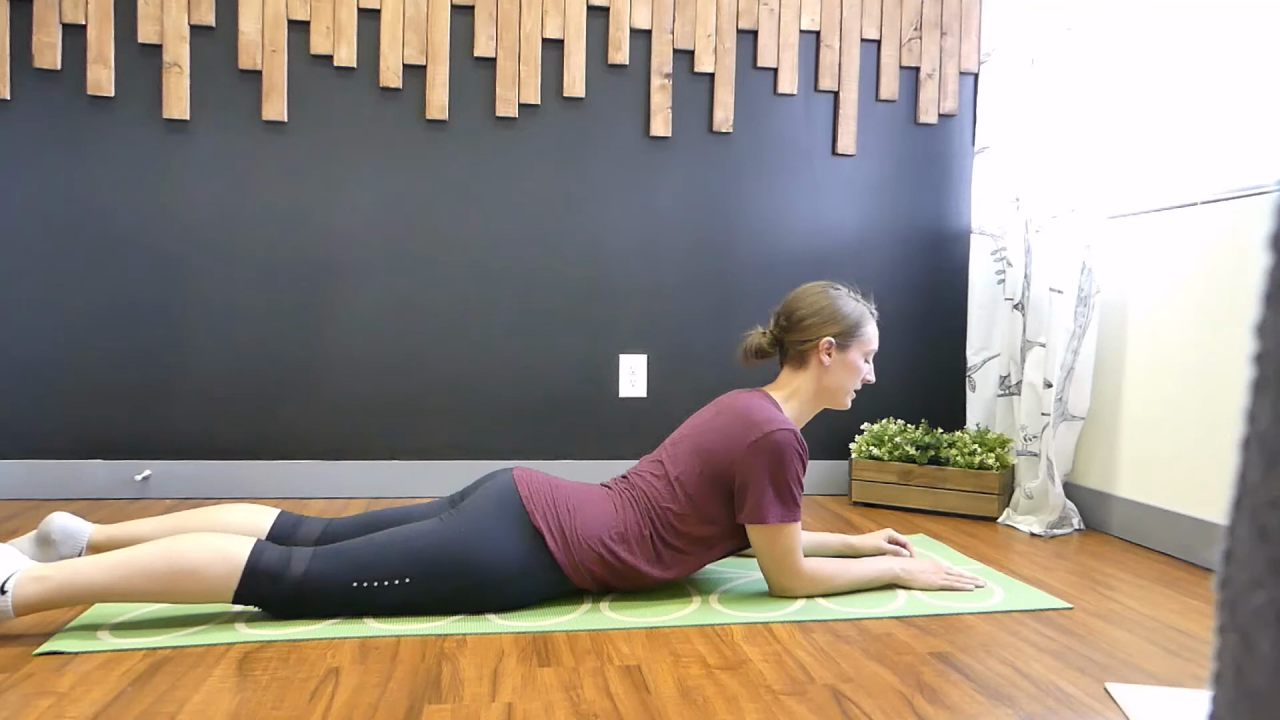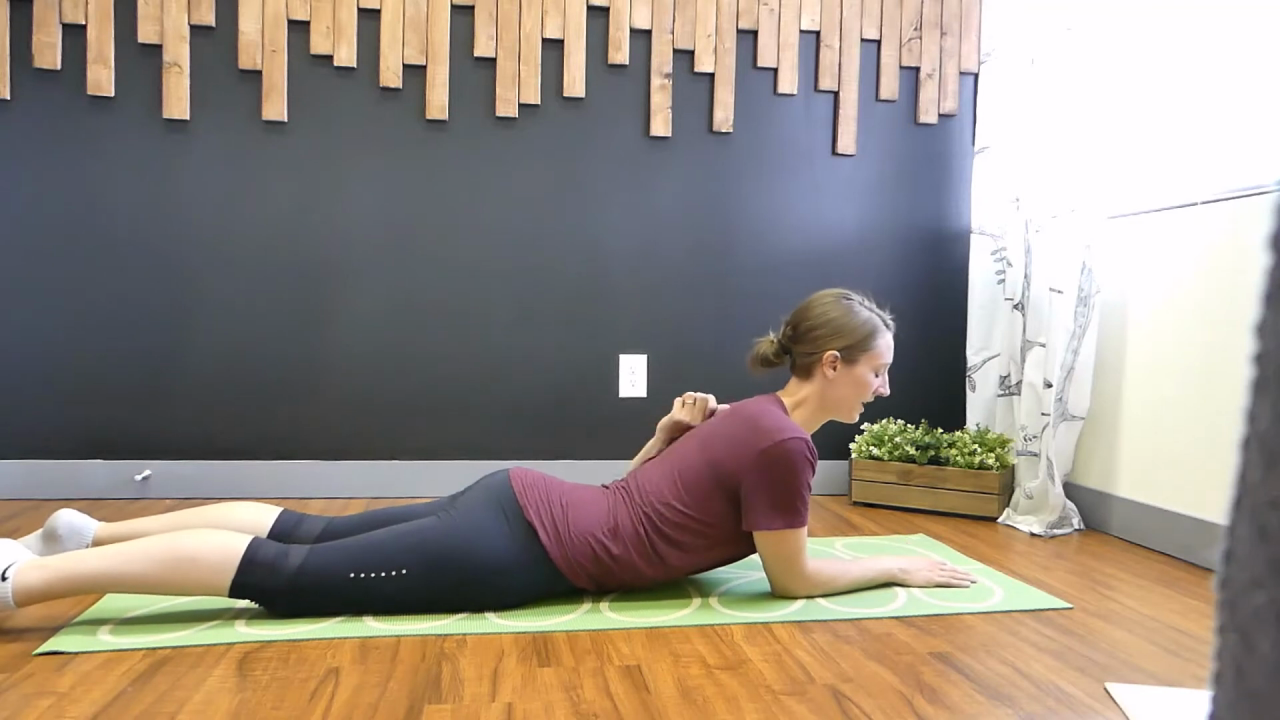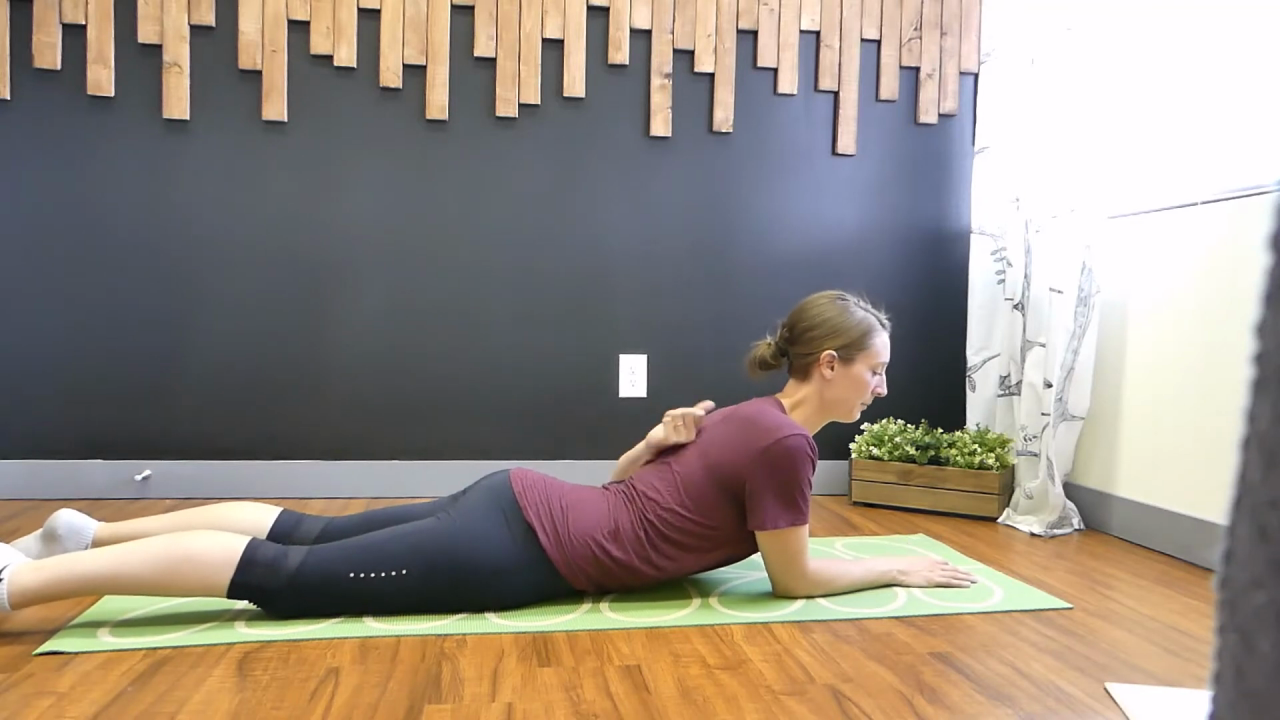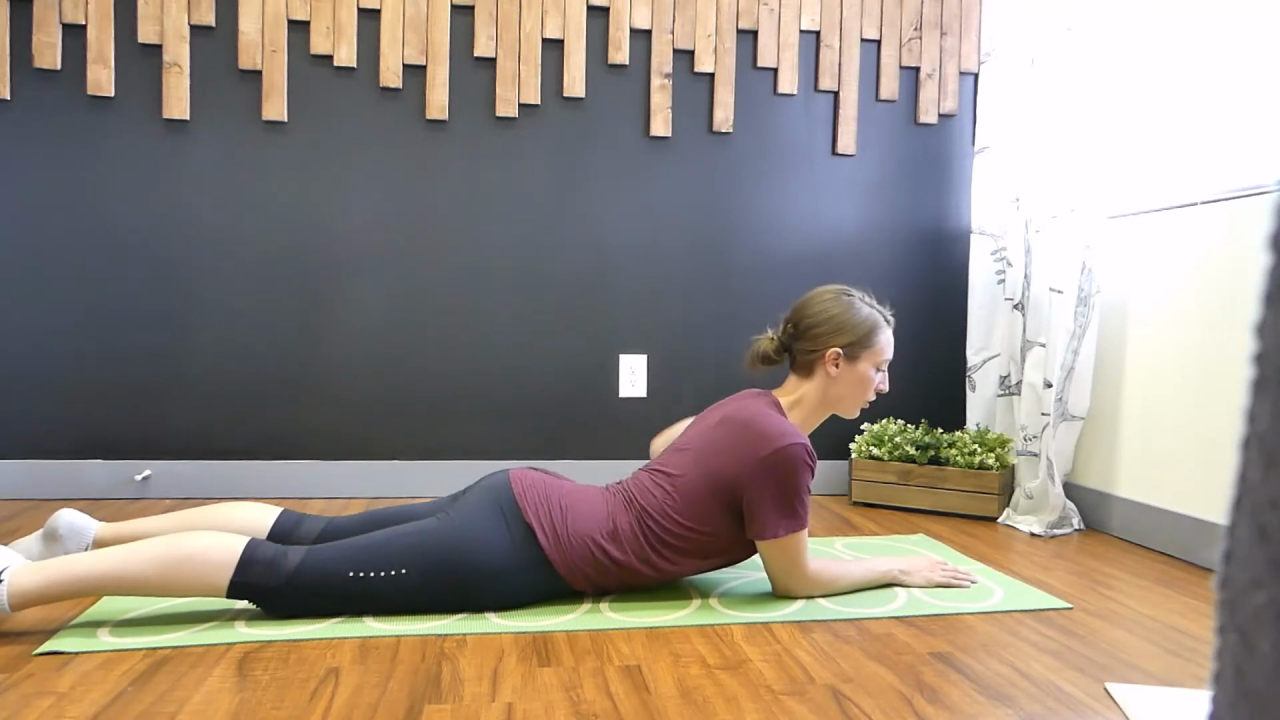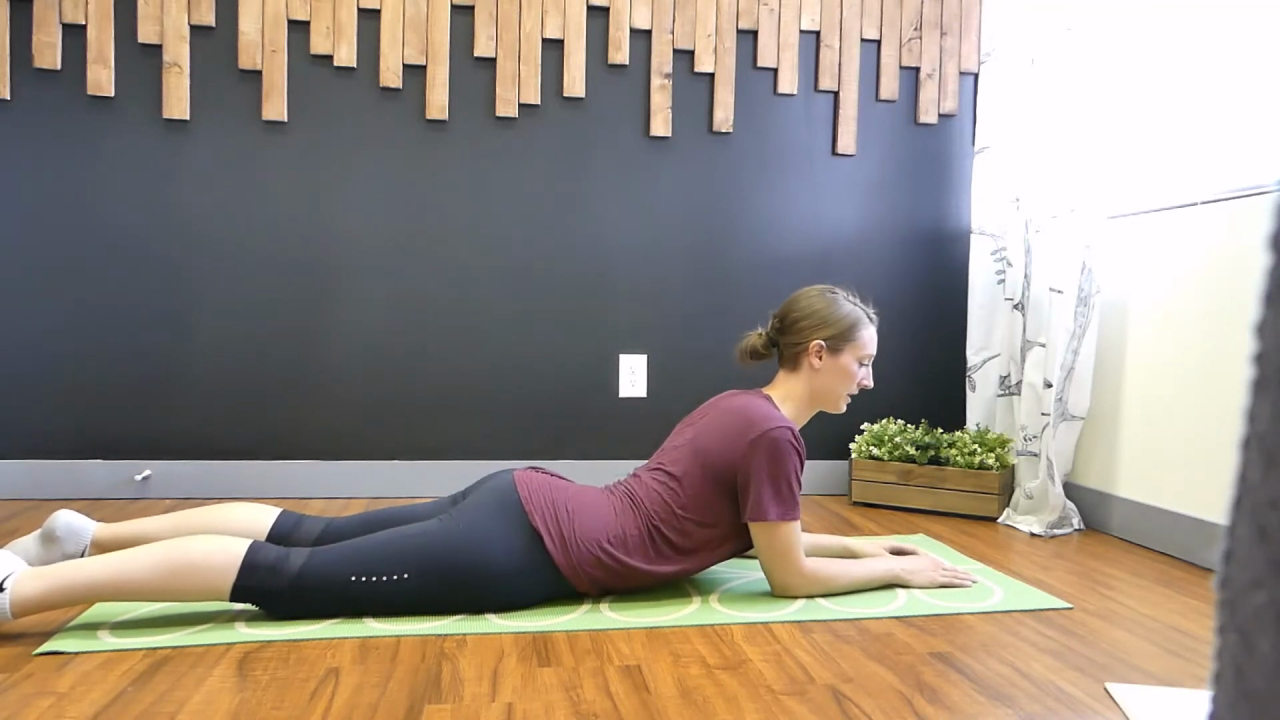
dt=1s
person 1, frame 1
left shoulder: (748, 408)
right shoulder: (773, 435)
left elbow: (748, 525)
right elbow: (788, 576)
left wrist: (856, 538)
right wrist: (897, 570)
left hip: (522, 504)
right hip: (517, 551)
left knee: (301, 533)
right knee: (290, 580)
left ankle: (79, 535)
person 1, frame 2
left shoulder: (755, 414)
right shoulder: (783, 444)
right elbow: (794, 578)
left wrist: (669, 427)
right wrist: (900, 566)
left hip: (520, 506)
right hip: (515, 549)
left knee: (303, 533)
right knee: (283, 577)
left ankle: (82, 532)
person 1, frame 3
left shoulder: (751, 416)
right shoulder: (783, 443)
right elbow: (795, 578)
left wrist: (657, 439)
right wrist: (897, 566)
left hip: (521, 506)
right hip: (516, 551)
left knee: (304, 534)
right knee: (281, 578)
left ankle: (81, 533)
person 1, frame 4
left shoulder: (752, 405)
right shoulder: (783, 448)
right elbow: (796, 579)
left wrist: (775, 511)
right wrist: (899, 566)
left hip: (522, 504)
right hip: (515, 552)
left knee: (308, 533)
right knee: (280, 577)
left ankle: (83, 532)
person 1, frame 5
left shoulder: (741, 406)
right shoulder: (773, 433)
left elbow: (753, 530)
right elbow: (789, 577)
left wrist: (863, 541)
right wrist: (894, 571)
left hip: (524, 505)
right hip: (521, 552)
left knee: (306, 534)
right knee: (287, 577)
left ankle: (83, 535)
